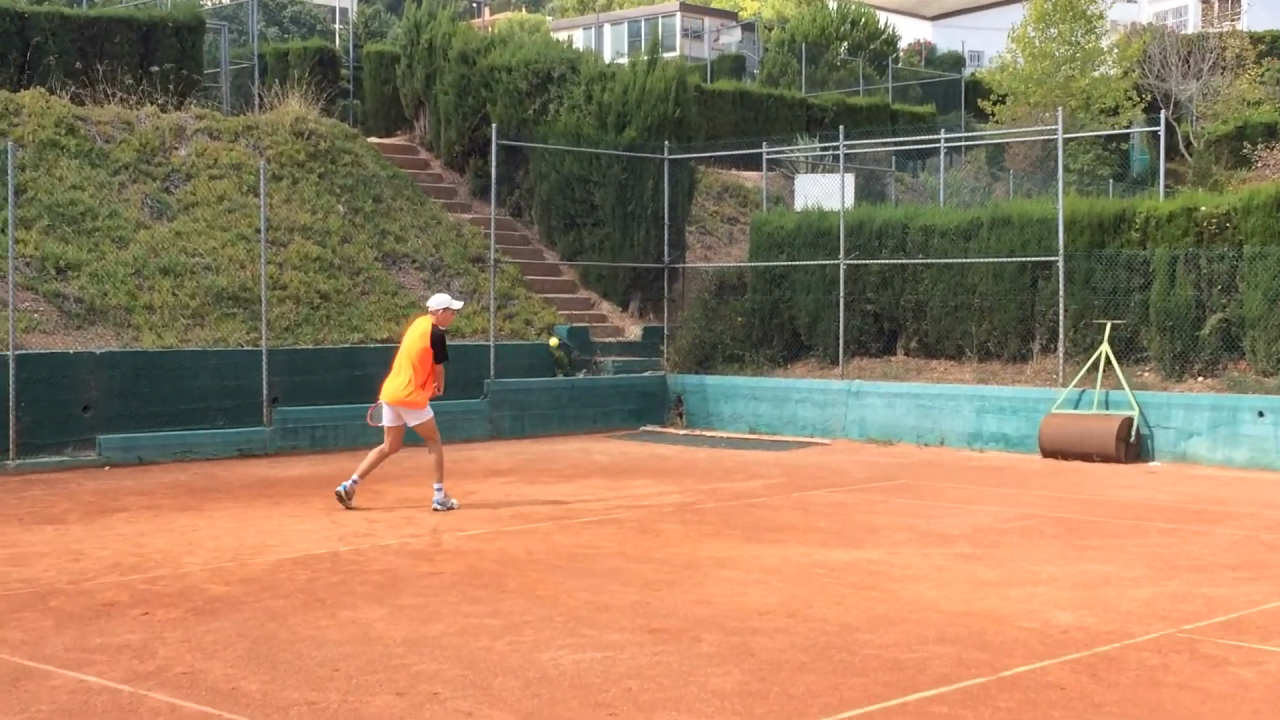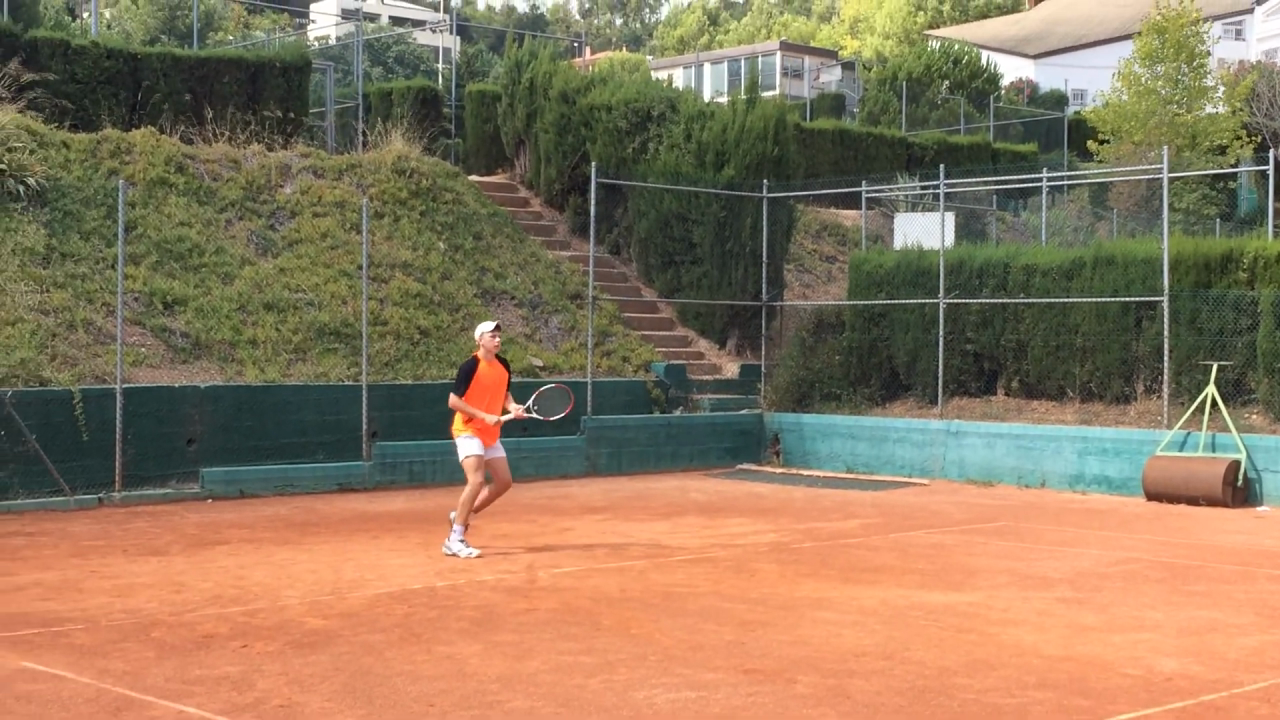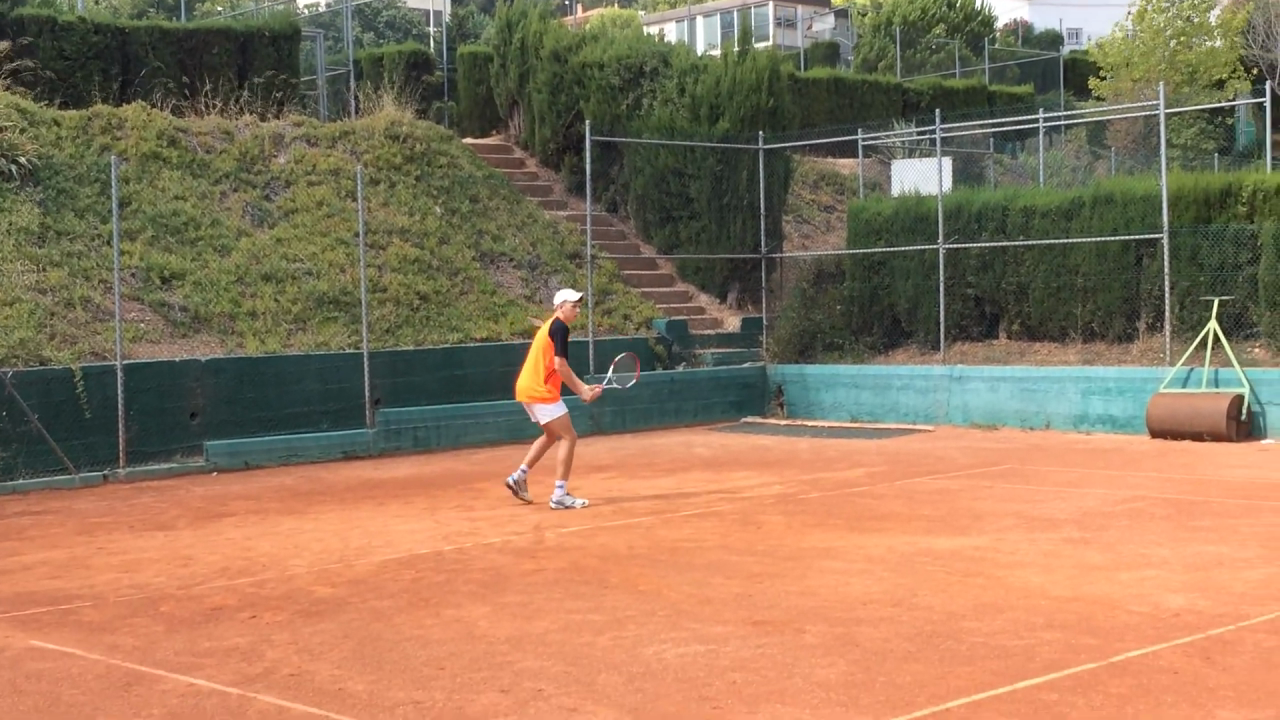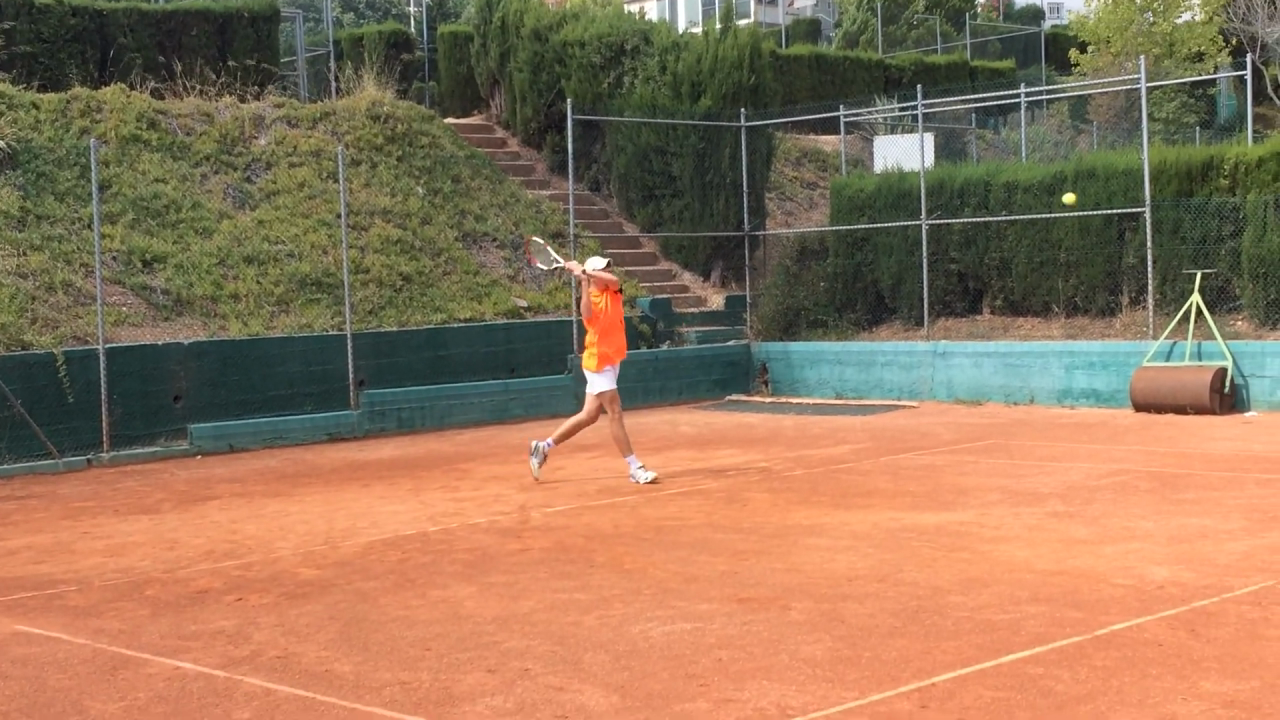
dt=1s
person 1, frame 1
left shoulder: (419, 324)
right shoulder: (436, 333)
right elbow: (438, 367)
left wrist: (430, 384)
right wrist: (439, 386)
left hip: (391, 393)
right hip: (409, 395)
left knee: (389, 447)
right knee: (434, 441)
left ankle: (349, 486)
right ankle: (440, 497)
person 1, frame 2
left shoulder: (504, 365)
right shoulder: (469, 366)
left elbow: (505, 395)
right elbow: (453, 401)
left wrist: (513, 408)
right wrist: (484, 416)
left hip: (491, 435)
right hip: (467, 431)
left knee: (504, 482)
right knee: (476, 481)
left ankle: (460, 516)
right ankle: (455, 539)
person 1, frame 3
left shoulder: (553, 326)
right shoulder: (560, 327)
left elbow: (560, 365)
right elbow: (560, 366)
left wrist: (583, 386)
right wrist: (581, 390)
left hip: (529, 388)
right hip: (540, 391)
left knee: (552, 435)
right knee: (568, 438)
left ankle: (519, 476)
right ankle: (560, 495)
person 1, frame 4
left shoulder: (613, 288)
right shoulder: (586, 294)
left elbow: (613, 279)
right elbow: (589, 318)
left wrist: (585, 271)
right wrist: (584, 281)
left hip: (612, 360)
right hip: (598, 362)
left knee: (588, 415)
right knee: (615, 412)
left ankle: (543, 447)
right ankle: (634, 467)
